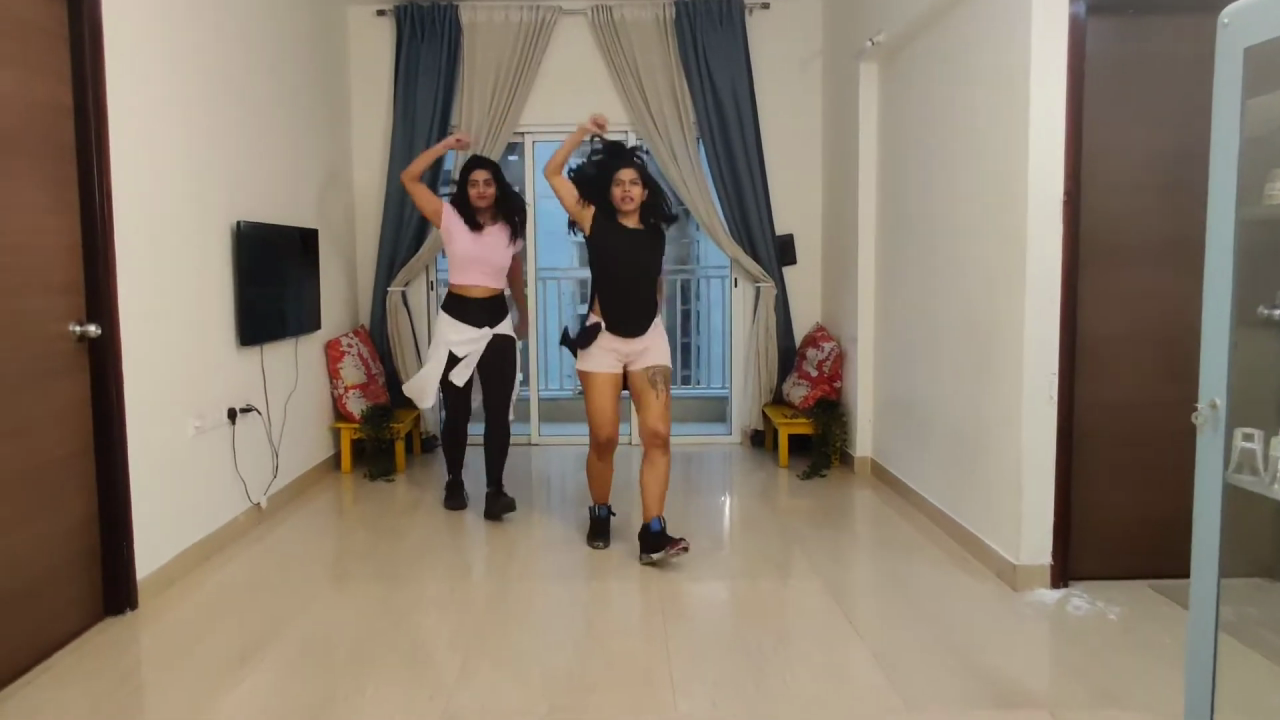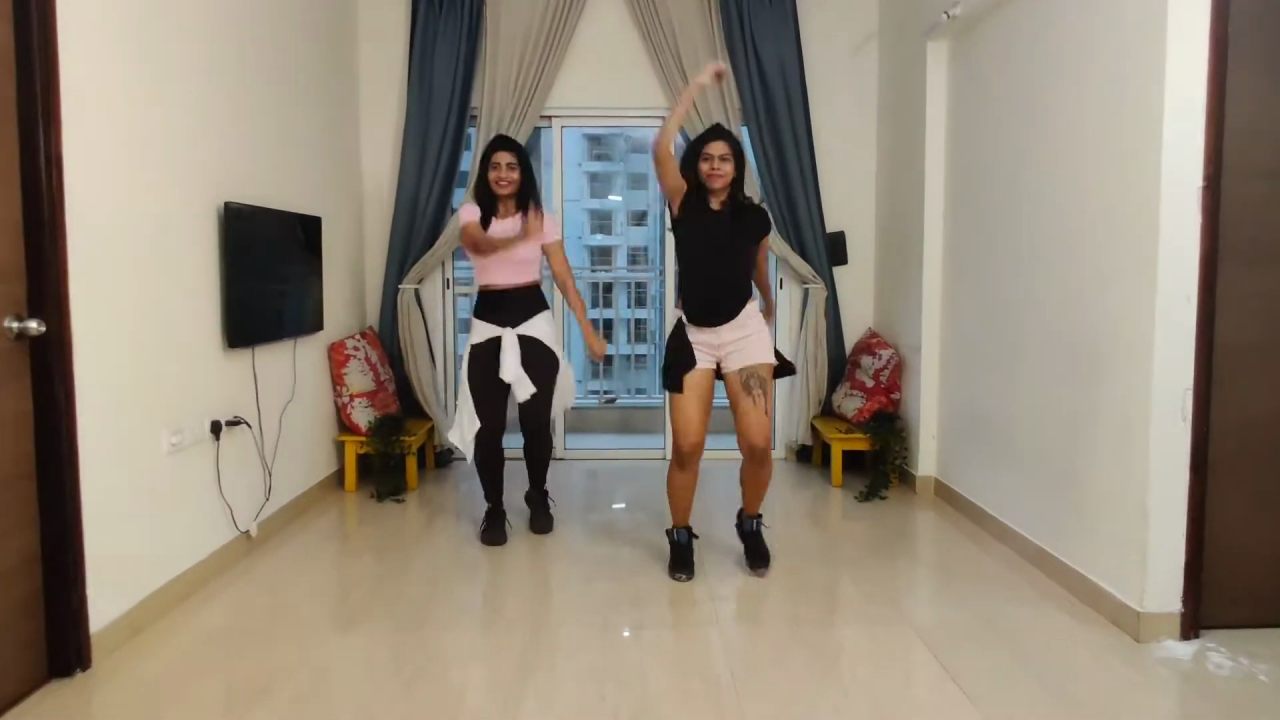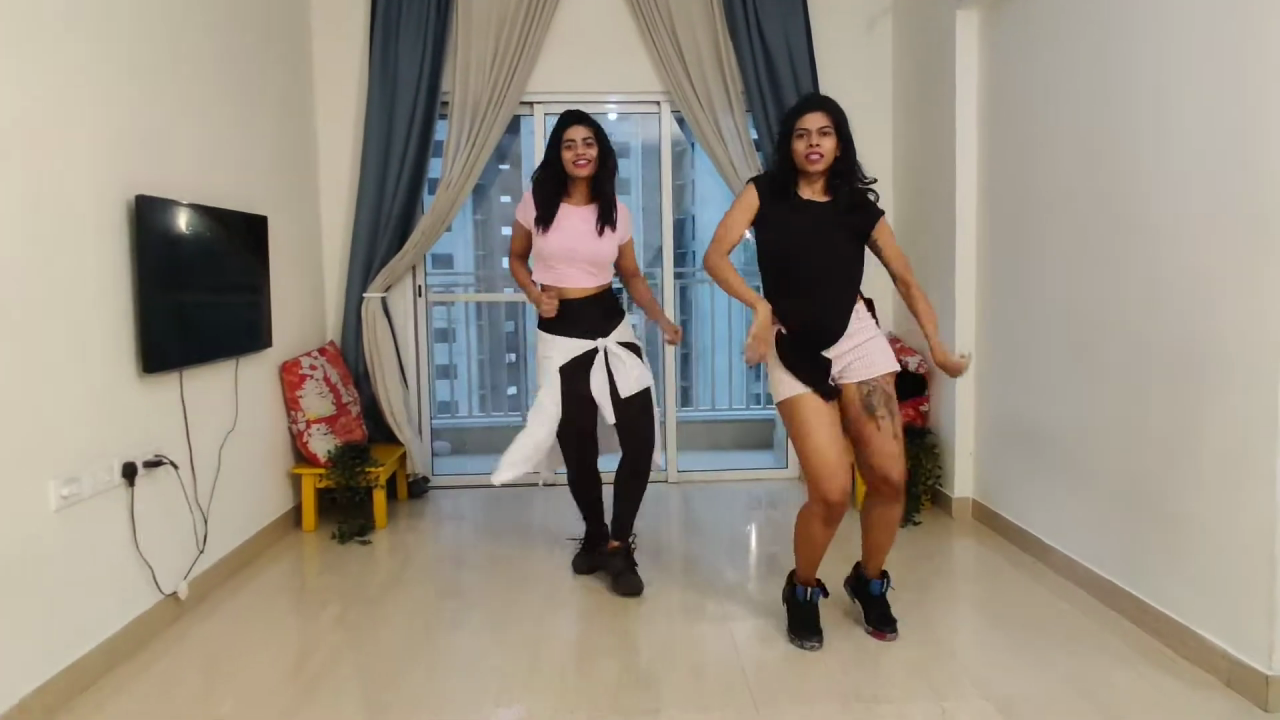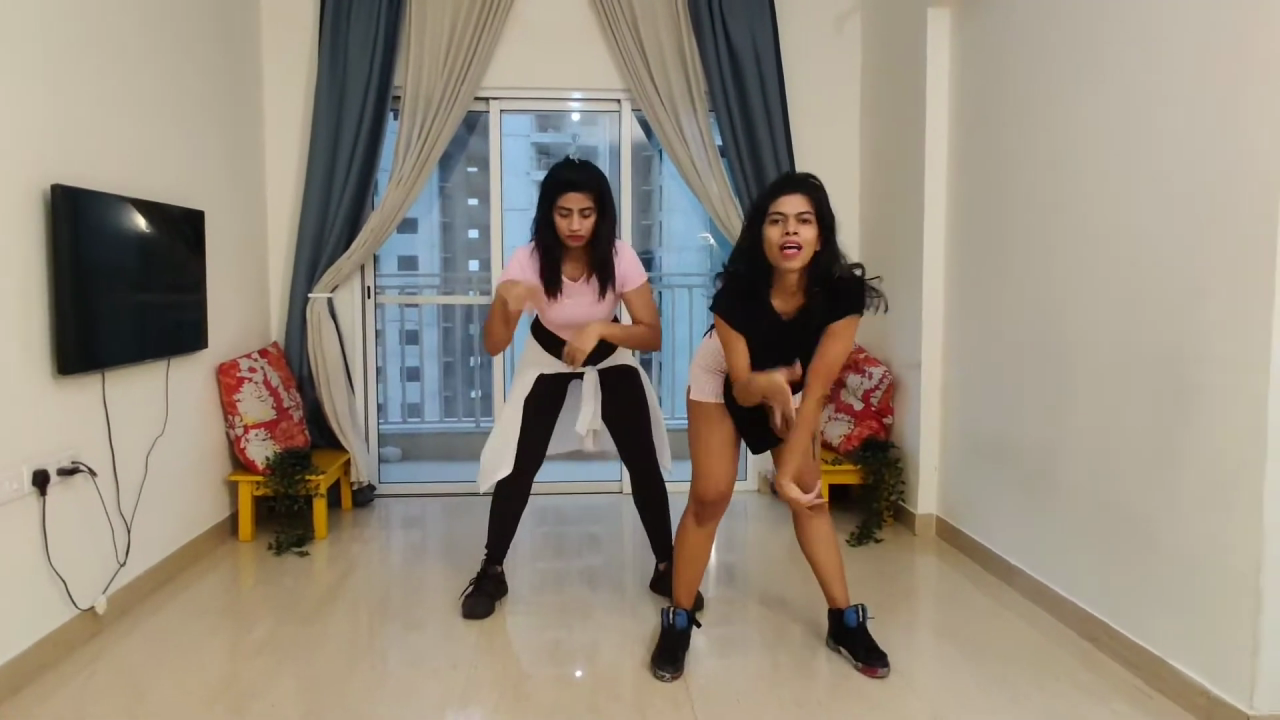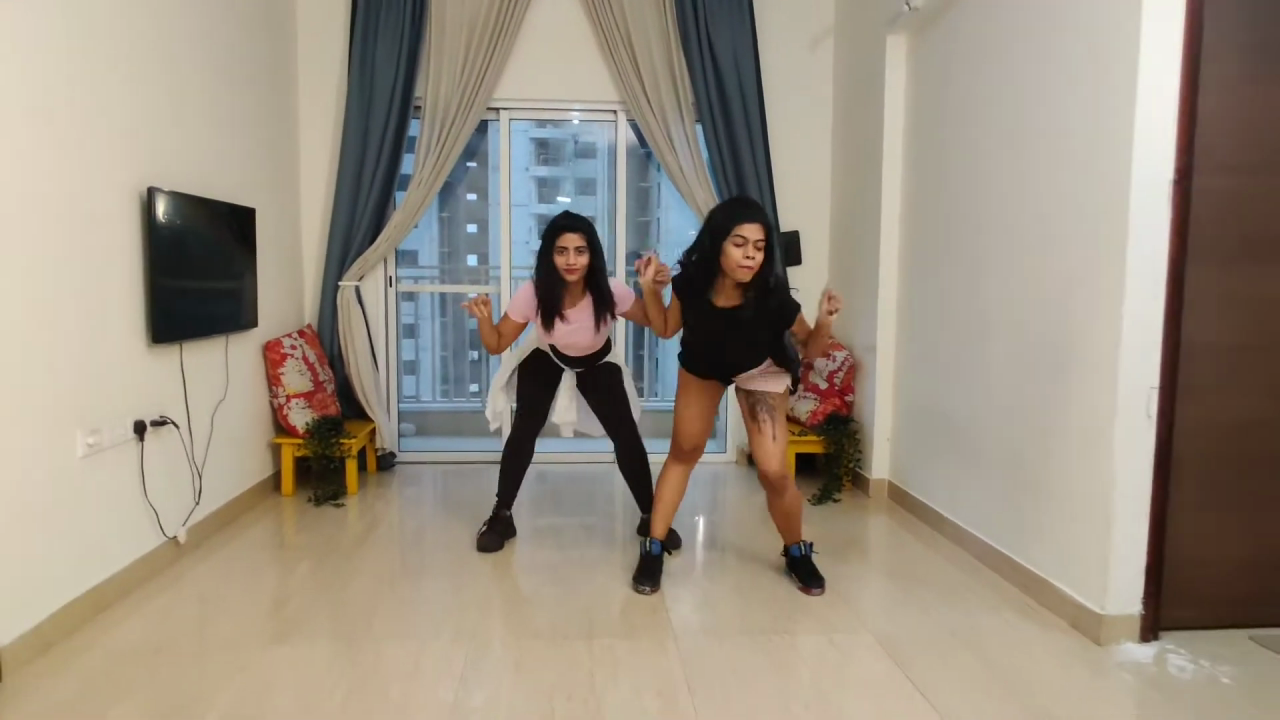
dt=1s
person 1, frame 1
left shoulder: (656, 232)
right shoulder: (594, 220)
right elbow: (553, 172)
right wrist: (583, 132)
left hip: (648, 339)
right hip: (601, 338)
left knee: (658, 434)
right knee: (604, 439)
left ankle: (653, 535)
right ankle: (599, 515)
person 1, frame 2
left shoulder: (755, 217)
right shoulder: (683, 203)
right elbow: (662, 150)
left wrist: (765, 322)
right wrist: (695, 87)
left hip: (745, 330)
right hip: (693, 333)
left knee: (757, 446)
right knee: (687, 450)
left ankle: (750, 519)
right ankle: (681, 538)
person 1, frame 3
left shoulder: (860, 207)
right shoulder: (765, 193)
left elbow: (905, 276)
right elbow: (715, 256)
left wrist: (938, 347)
right wrist: (755, 306)
left hip: (857, 343)
right hip: (795, 353)
left knee: (887, 477)
right knee: (832, 491)
left ankle: (868, 581)
right ankle: (801, 593)
person 1, frame 4
left shoulder: (842, 293)
right shoulder: (739, 293)
left elbow: (817, 388)
right elbow: (741, 387)
left wrist: (792, 464)
right wrist: (762, 385)
left hip: (794, 384)
right hip: (722, 379)
left knee: (808, 497)
right knee: (709, 499)
left ankle: (845, 620)
right ankle: (677, 621)
person 1, frame 5
left shoulder: (772, 297)
right shoulder: (692, 282)
left elbow: (809, 348)
right elbow: (666, 329)
left wrist: (824, 323)
right wrist: (650, 292)
left hip: (762, 372)
right hip: (704, 365)
left knee: (773, 473)
right knee: (684, 450)
left ankle: (797, 553)
right ankle: (653, 549)
person 2, frame 1
left shoulder: (510, 231)
right shoulder: (448, 217)
right elbow: (409, 177)
left wrist: (520, 313)
right wrist: (448, 144)
left hip: (498, 327)
right hip: (455, 325)
left knee: (497, 412)
right knee: (456, 413)
left ankle: (496, 491)
right ankle: (454, 482)
person 2, frame 2
left shoulder: (541, 219)
right shoulder: (472, 213)
left elbow: (563, 275)
right elbow: (477, 245)
left wrist: (588, 330)
right wrist: (517, 235)
left hip: (533, 320)
right hip: (487, 323)
left knee: (536, 424)
right knee: (489, 426)
left ankle: (537, 495)
right ankle: (494, 510)
person 2, frame 3
left shoulder: (616, 212)
right shoulder: (537, 203)
right elbow: (517, 255)
left wrist: (662, 320)
right wrist: (535, 292)
left hip: (612, 330)
right hip: (560, 338)
left knee: (640, 442)
right knee: (580, 451)
left ankle: (618, 544)
right ankle: (595, 535)
person 2, frame 4
left shoulder: (619, 259)
right shoulder: (529, 260)
left elbow: (652, 337)
right elbow: (495, 345)
left wrist: (602, 332)
right wrist: (507, 302)
left hip: (611, 361)
right hip: (547, 362)
left knee: (645, 465)
right knee: (518, 467)
left ankle: (667, 568)
right ankle: (491, 573)
person 2, frame 5
left shoulder: (612, 292)
right shoulder: (531, 295)
left elbow: (654, 321)
right elbow: (495, 345)
left wrist: (656, 290)
right wrist: (484, 318)
left hip: (598, 365)
right hip: (545, 360)
left knee: (627, 438)
right knee: (524, 430)
left ankle: (650, 517)
right ankle: (502, 515)
